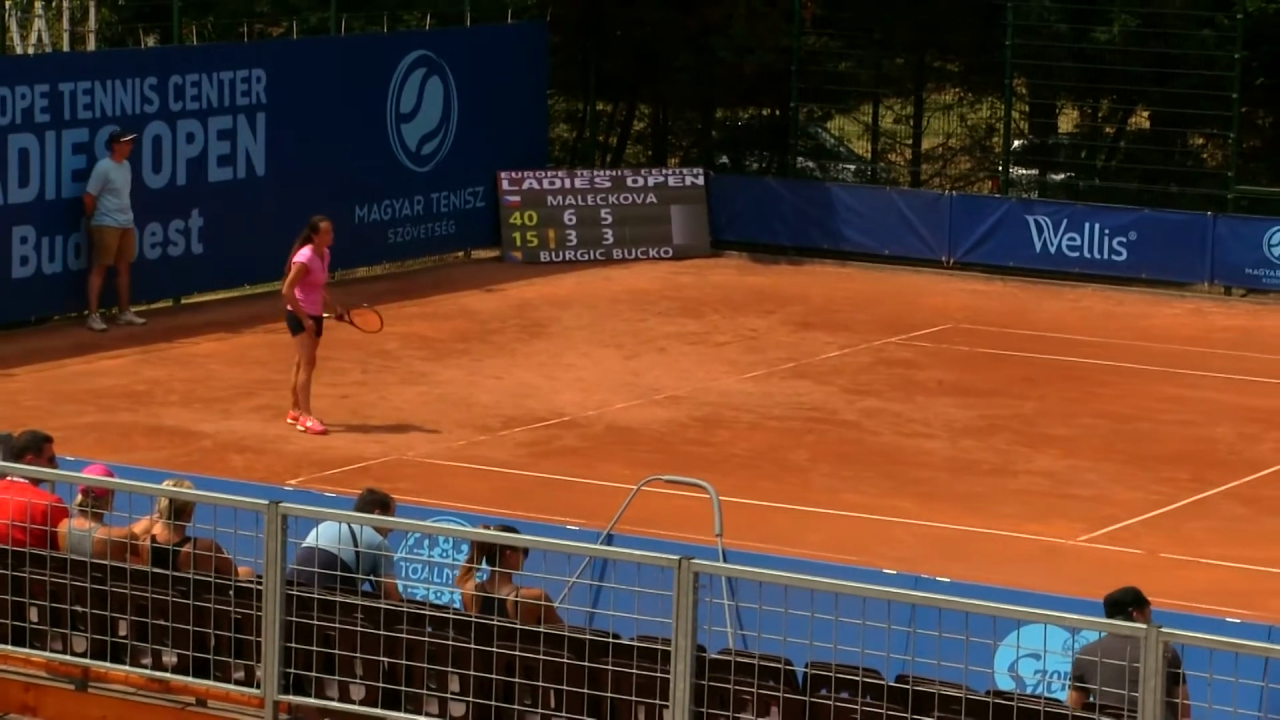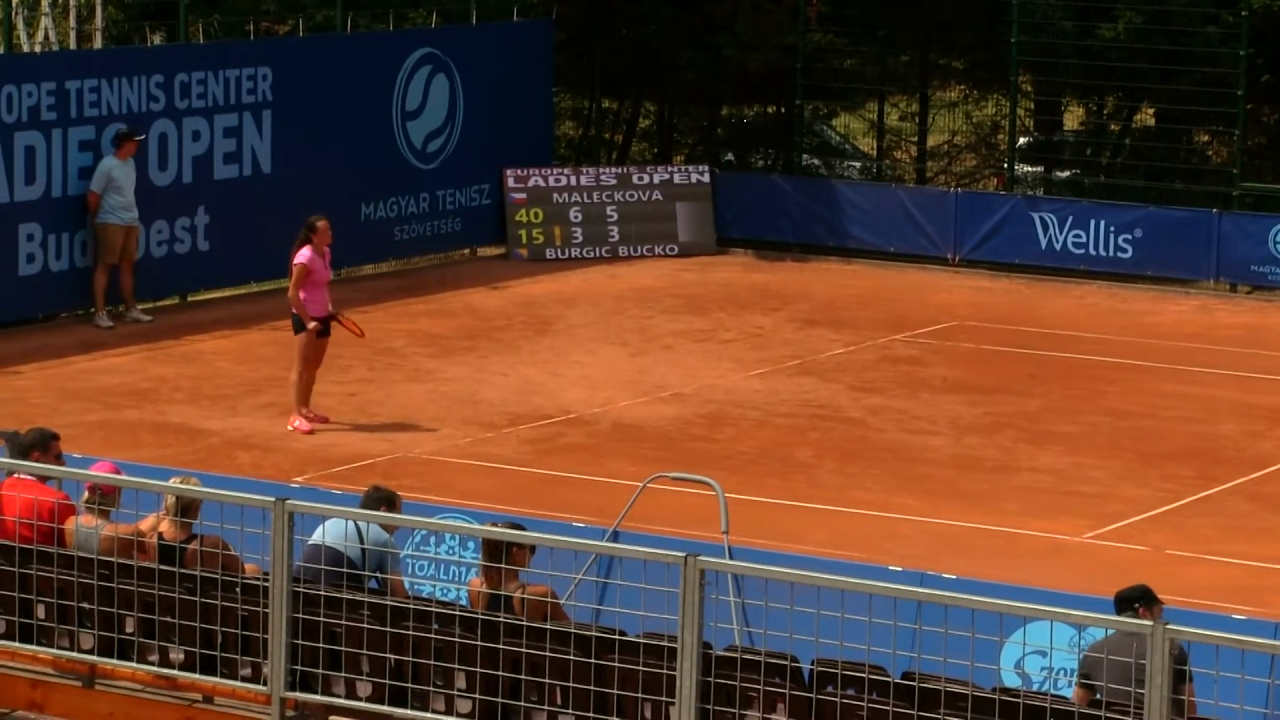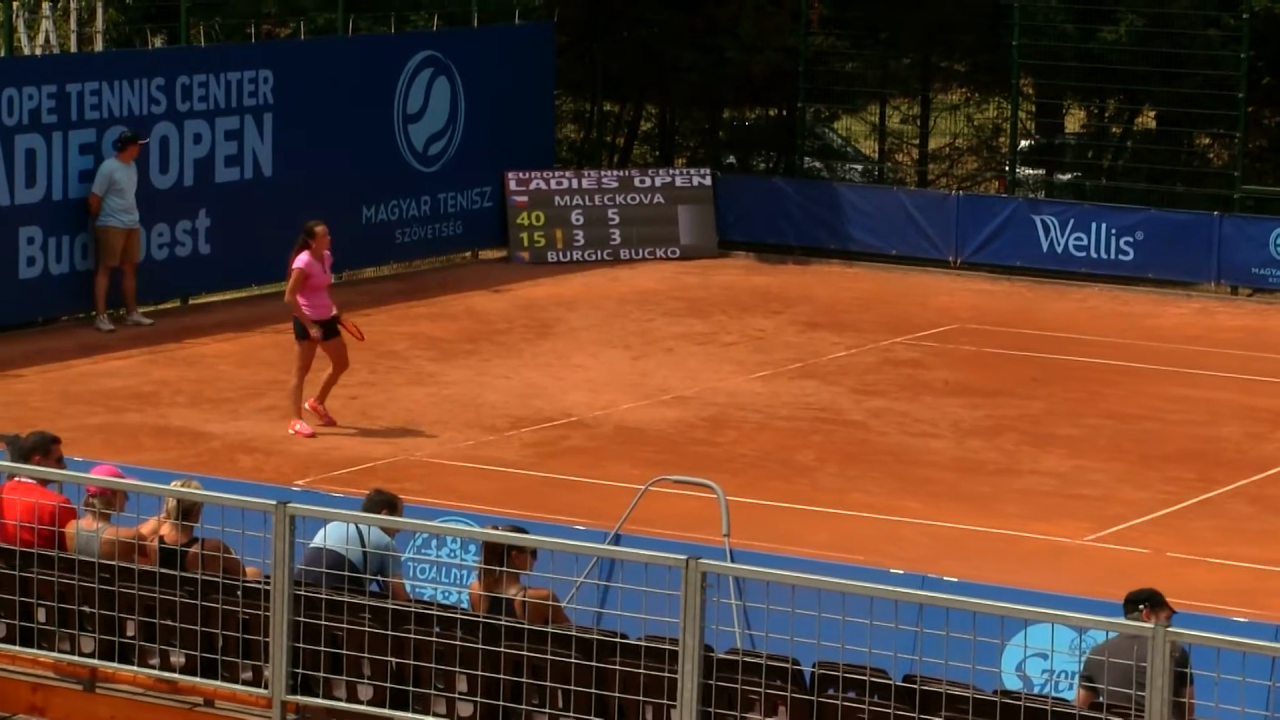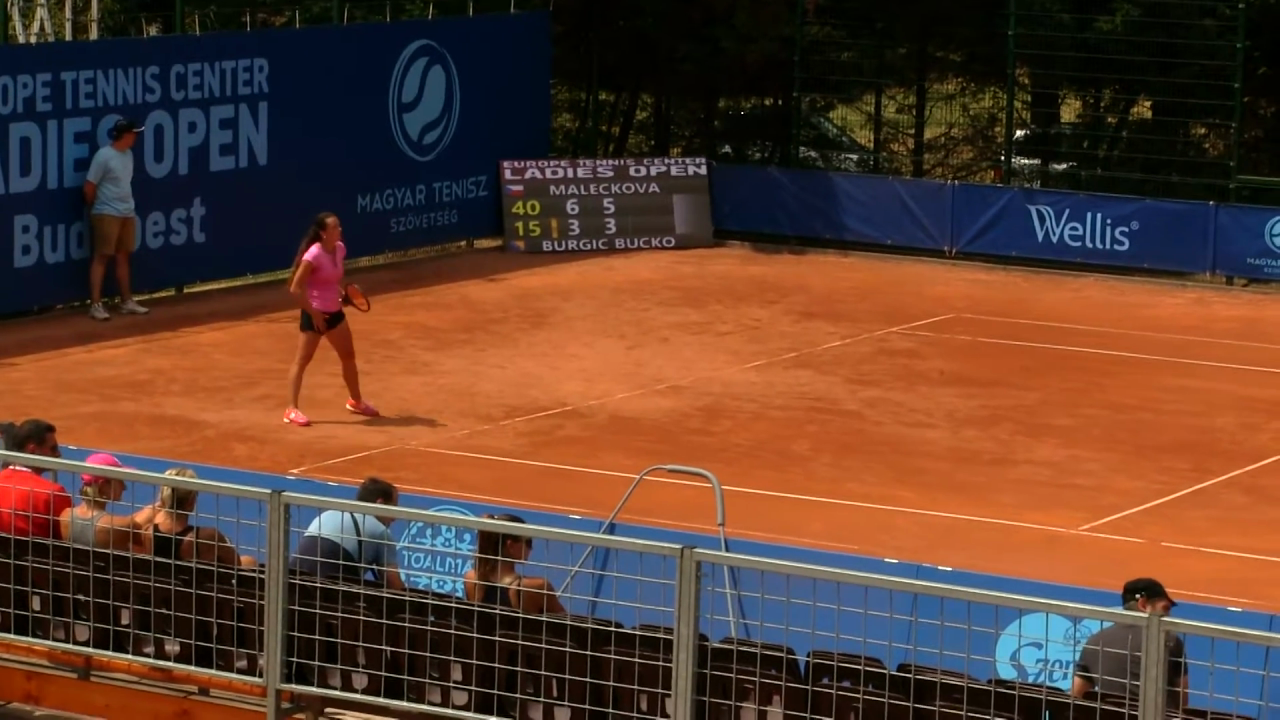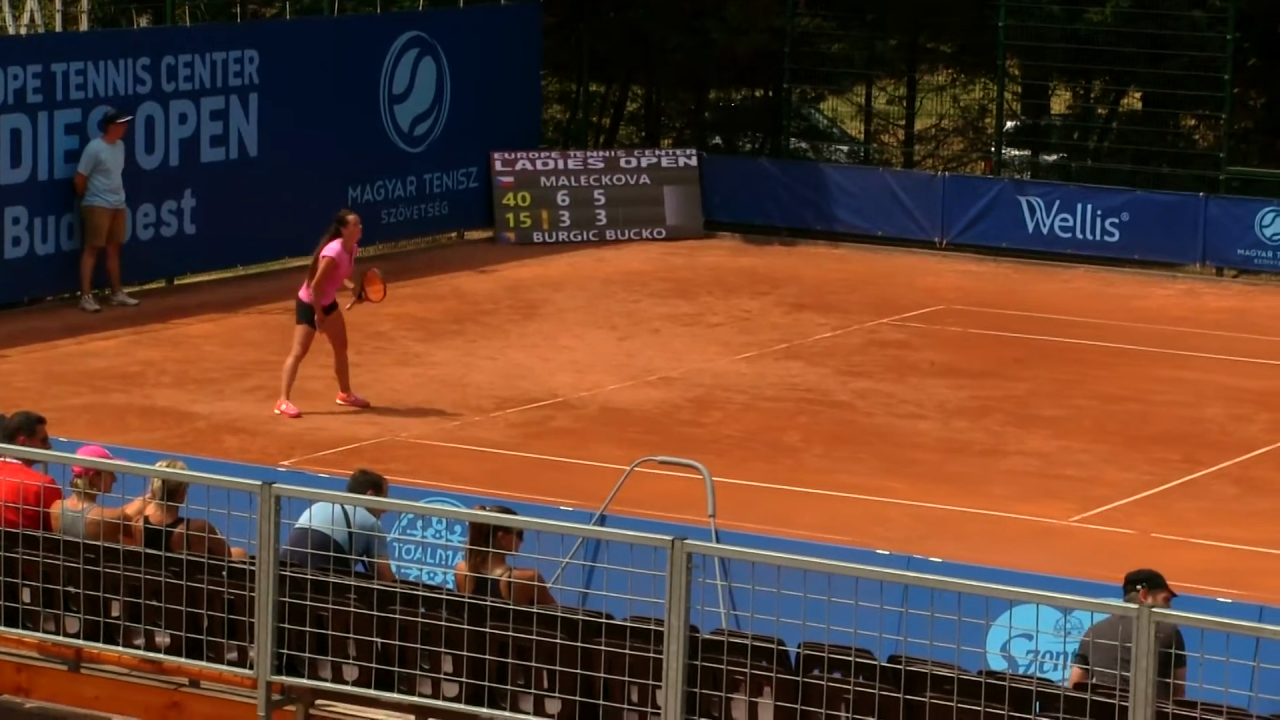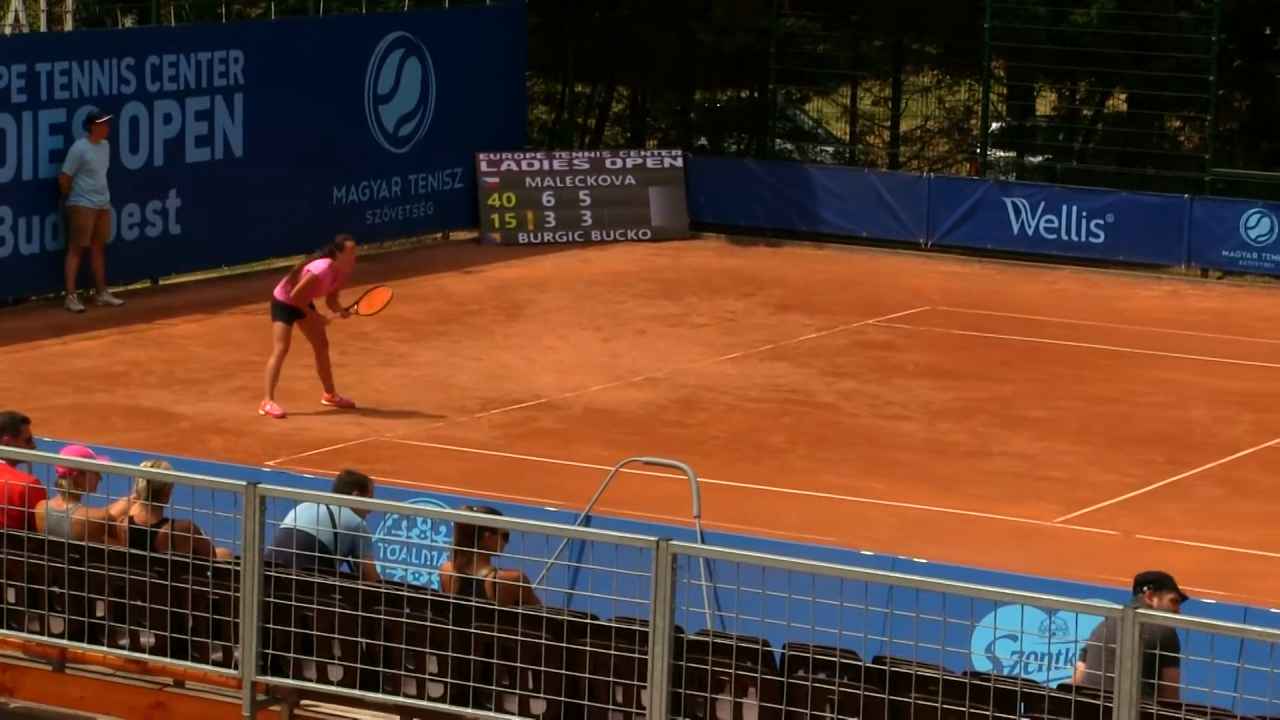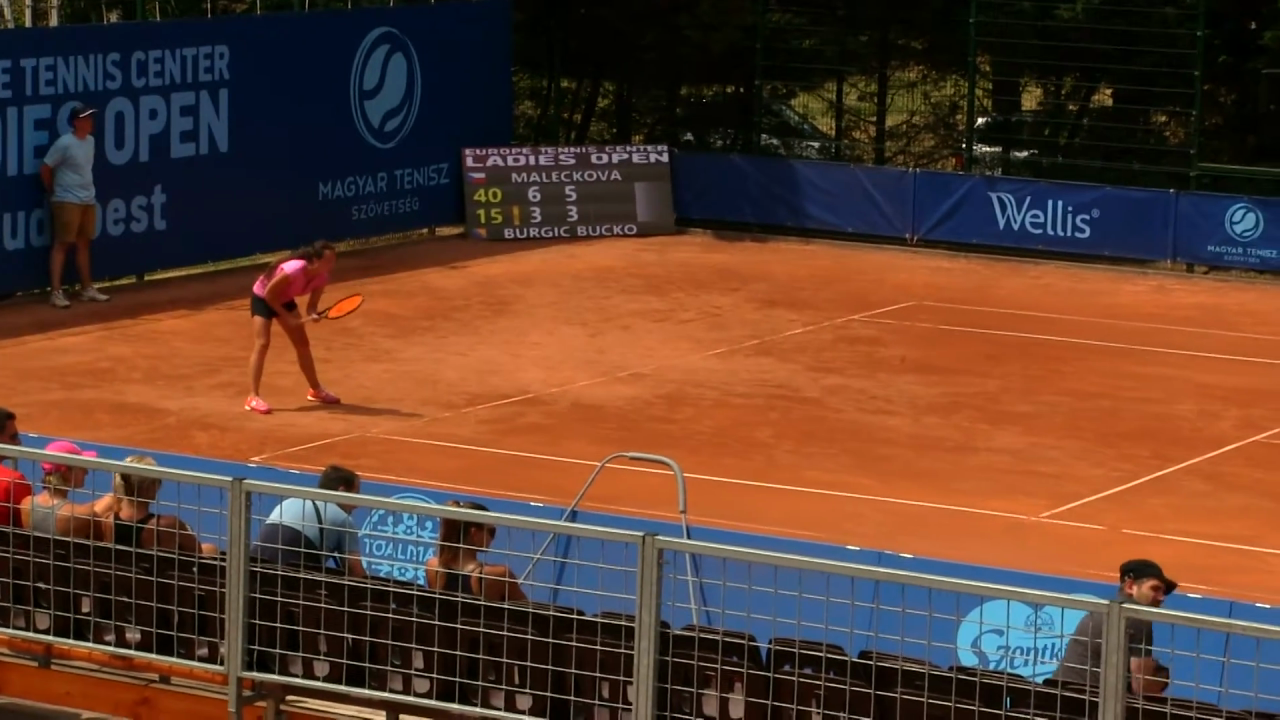
dt=0.3s
person 1, frame 1
left shoulder: (325, 254)
right shoulder: (304, 258)
right elbow: (287, 290)
right wrist: (303, 318)
left hip: (315, 315)
right hip: (299, 315)
left knee: (302, 364)
right knee: (307, 364)
left ankle: (296, 411)
right ankle: (305, 417)
person 1, frame 2
left shoulder: (326, 253)
right shoulder: (305, 258)
right elbow: (292, 294)
left wrist: (329, 306)
right wrist: (307, 320)
left hip: (322, 317)
right hip: (305, 318)
left knee: (314, 366)
right knee: (301, 365)
left ankle: (305, 409)
right ankle: (296, 417)
person 1, frame 3
left shoulder: (327, 257)
right shoulder: (303, 263)
right elbow: (290, 297)
left wrist: (332, 307)
right wrist: (309, 325)
left hip: (326, 320)
right hip: (307, 322)
left knee: (341, 364)
right knee: (301, 370)
left ankle: (316, 403)
right ankle: (296, 421)
person 1, frame 4
left shoulder: (340, 249)
right shoulder: (313, 255)
right elbow: (295, 288)
left wrist: (344, 293)
right wrist: (313, 313)
left hip: (334, 311)
right hip: (315, 314)
left knee: (348, 356)
right knee: (302, 360)
left ankle: (355, 401)
right ankle: (292, 410)
person 1, frame 5
left shoulder: (352, 248)
right shoulder: (334, 252)
right elbow: (316, 286)
left wrist: (353, 287)
right wrist: (319, 314)
left hip: (327, 302)
right hip: (309, 303)
left knee: (341, 346)
right knee: (299, 351)
left ankle: (345, 393)
right ankle: (283, 401)
person 1, frame 6
left shoulder: (343, 271)
right shoulder: (320, 270)
left elbow: (330, 300)
right elbow: (295, 295)
left wrist: (341, 311)
right wrist: (313, 315)
left hip: (302, 302)
right hip: (284, 302)
left knee: (322, 346)
right knee: (280, 350)
left ankle: (330, 394)
right ankle: (268, 402)
person 1, frame 7
left shoulder: (322, 278)
right shoulder: (293, 269)
left elbow: (311, 306)
right elbow: (268, 294)
left wrist: (313, 315)
right wrist: (288, 318)
left hip: (284, 299)
right hip: (262, 297)
left knee: (302, 343)
right knee: (262, 344)
left ankle: (315, 390)
right ankle: (253, 397)
person 2, frame 1
left shoulder: (126, 165)
right shoulder: (103, 167)
right elbow: (88, 198)
left wrist: (125, 218)
right wrist: (93, 220)
left hip: (127, 224)
right hip: (106, 225)
left knee: (124, 268)
right knee: (99, 268)
left ankle: (124, 312)
right ankle: (93, 315)
person 2, frame 2
left shoulder: (130, 163)
right shoulder: (106, 165)
right elbow: (92, 197)
left wrist: (130, 215)
right wrist: (96, 219)
left hip: (131, 222)
right hip: (111, 223)
left knee: (127, 266)
right knee: (104, 266)
left ankle: (131, 310)
right ankle: (100, 313)
person 2, frame 3
left shoulder: (132, 166)
right shoulder: (108, 168)
right elbow: (94, 199)
left wrist: (130, 218)
right wrist: (98, 221)
left hip: (132, 225)
right hip: (111, 226)
left knee: (129, 269)
right knee: (105, 269)
left ankle: (132, 313)
right ankle: (101, 316)
person 2, frame 4
left shoulder: (128, 154)
right shoulder: (103, 156)
right elbow: (89, 187)
left wrist: (126, 205)
right wrist: (96, 208)
left hip: (127, 213)
right hip: (107, 214)
left knee: (123, 257)
right knee: (101, 257)
left ankle: (127, 301)
right ankle: (96, 305)
person 2, frame 5
left shoulder: (120, 146)
right shoulder: (94, 148)
right elbow: (79, 179)
left wrist: (116, 197)
right wrist: (86, 200)
left hip: (118, 205)
right hip: (97, 206)
left knee: (113, 249)
right knee: (91, 249)
left ankle: (117, 293)
right ankle: (86, 296)
person 2, frame 6
left shoulder: (105, 145)
right shoulder: (79, 148)
right elbow: (64, 179)
left wrist: (101, 197)
right wrist: (71, 200)
left hip: (103, 205)
right hip: (82, 206)
left knee: (98, 249)
right knee: (76, 249)
left ankle: (102, 293)
right ankle: (70, 296)
person 2, frame 7
left shoulder: (90, 141)
right shoulder: (64, 143)
right elbow: (45, 169)
right wrist: (53, 193)
left hip: (88, 200)
right hip: (67, 201)
left knee: (83, 244)
right knee: (62, 244)
left ankle: (87, 289)
right ankle: (56, 292)
